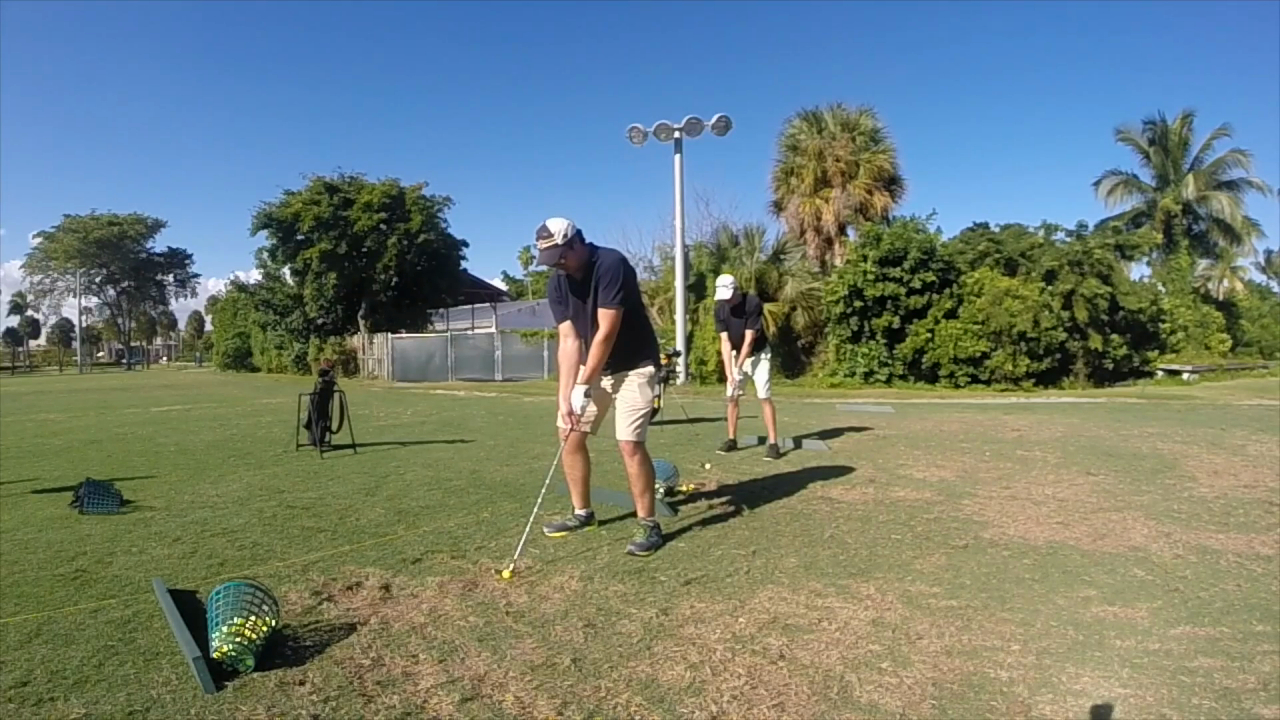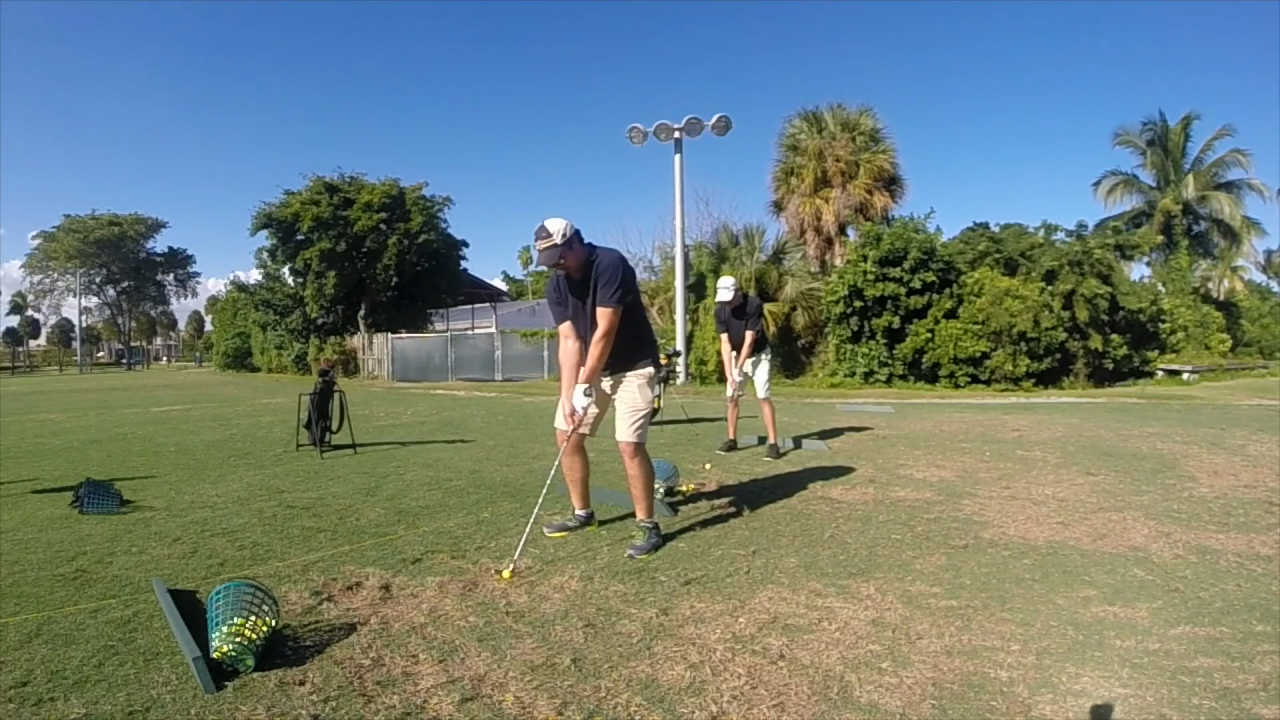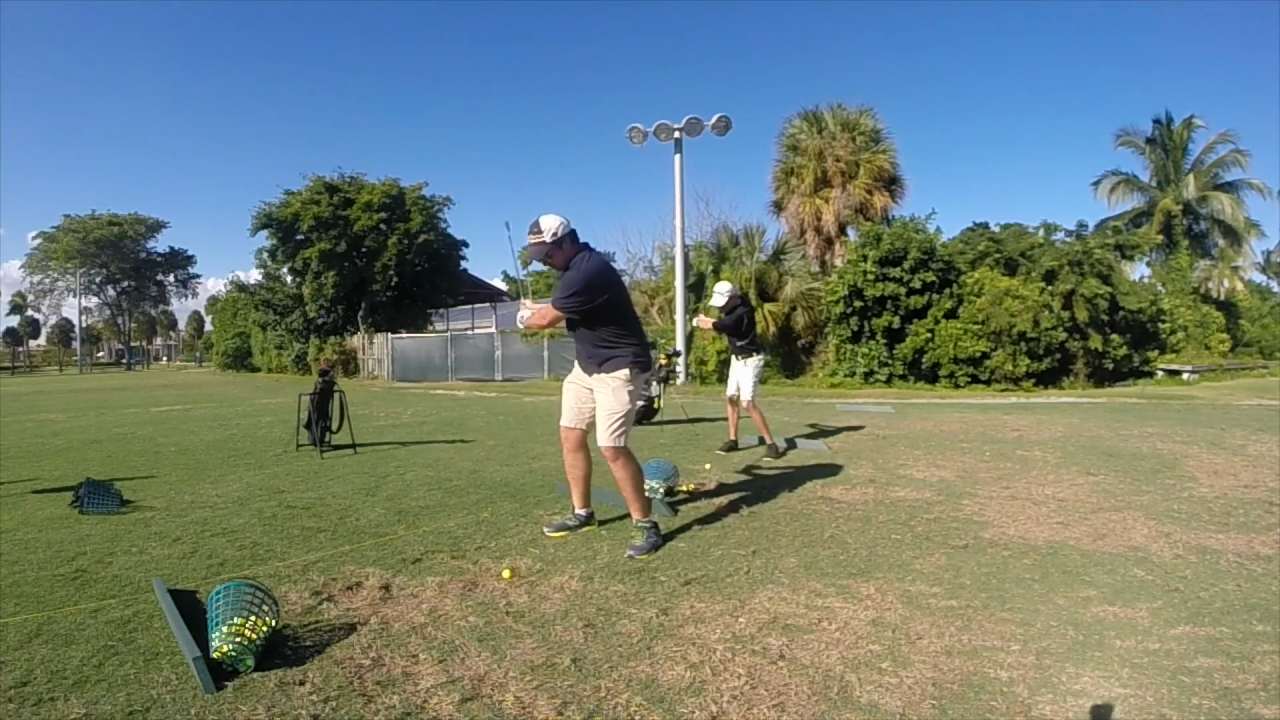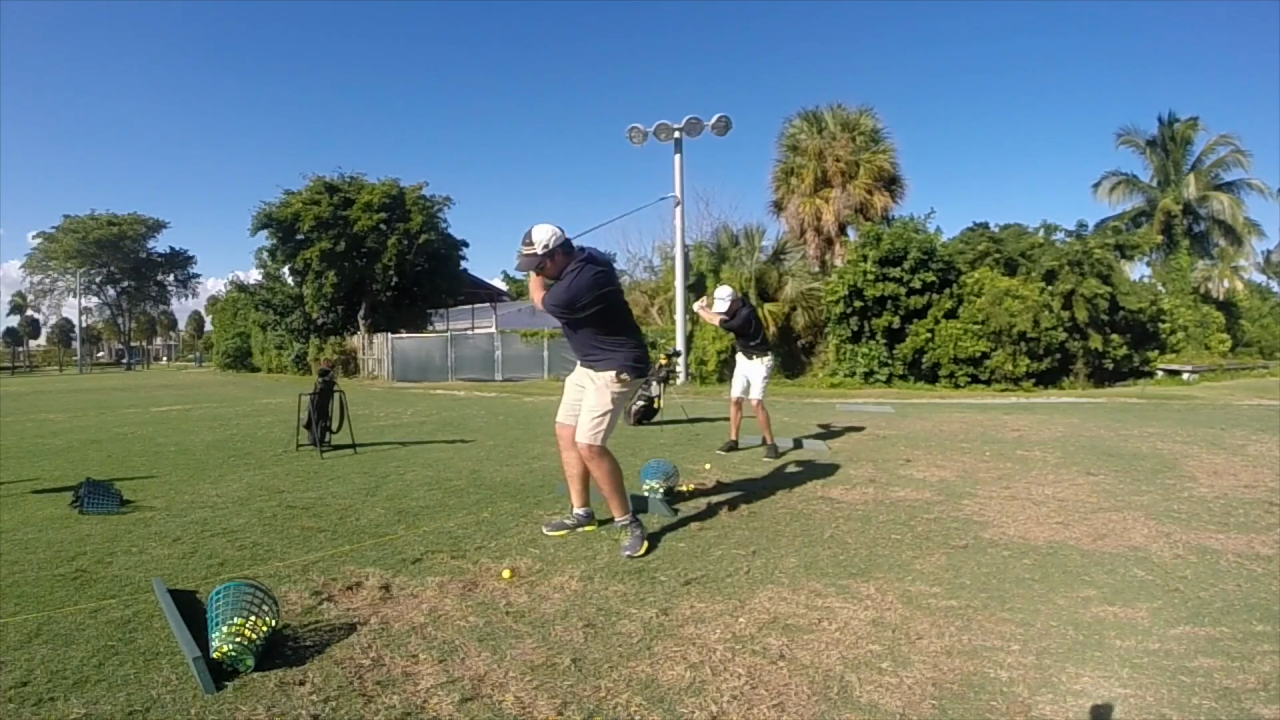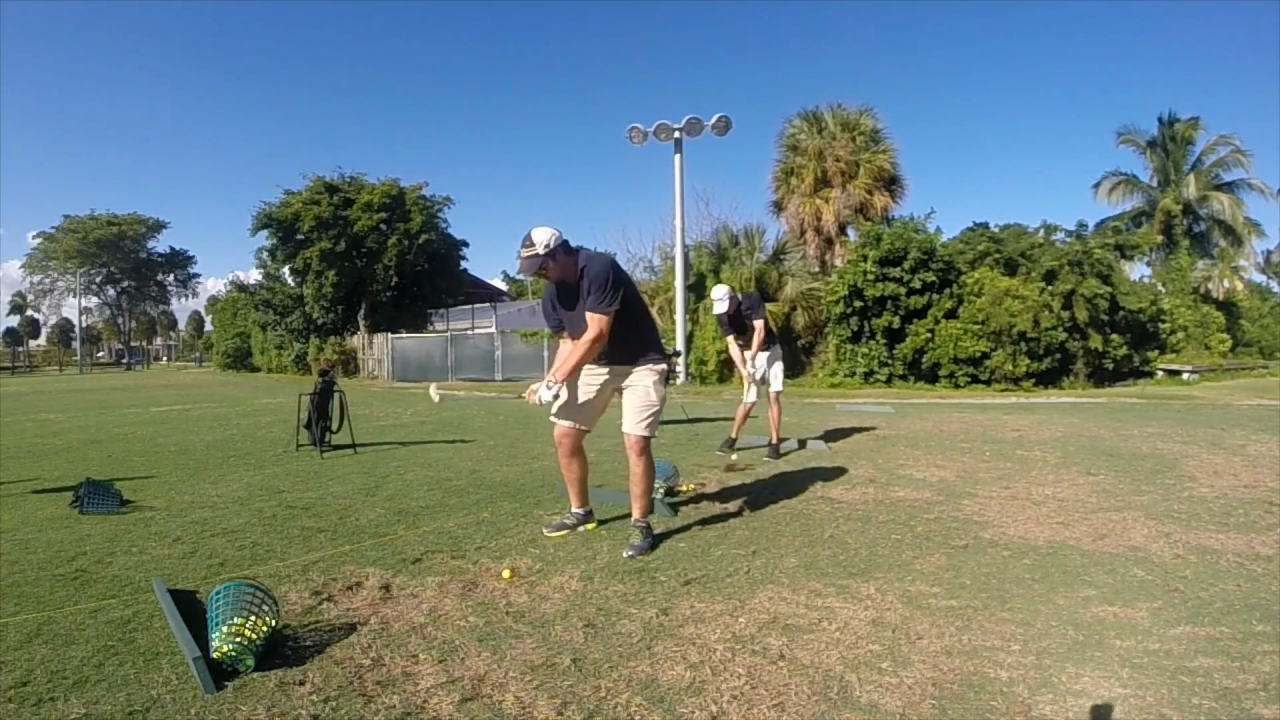
dt=0.7s
person 1, frame 1
left shoulder: (612, 265)
right shoulder: (558, 283)
left elbow: (606, 333)
right elbow: (569, 340)
left wrist: (583, 387)
right wrist: (564, 395)
left hip: (634, 366)
right hip: (592, 365)
left knee: (629, 443)
right knee: (570, 436)
left ankle: (649, 526)
right ankle: (582, 513)
person 1, frame 2
left shoulder: (611, 264)
right shoulder: (557, 284)
left elbow: (605, 332)
right elbow: (569, 340)
left wrist: (584, 388)
right wrist: (567, 396)
left hip: (633, 366)
right hip: (590, 366)
left knee: (629, 445)
right knee: (566, 435)
left ankle: (648, 526)
right ankle: (582, 513)
person 1, frame 3
left shoulder: (587, 271)
right shoulder: (572, 268)
left elbow: (548, 318)
left wrist: (526, 317)
right wrist: (535, 309)
left hip: (619, 366)
right hip: (586, 365)
left knee: (612, 447)
right knee: (571, 436)
left ankle: (646, 526)
right ankle: (582, 513)
person 1, frame 4
left shoulder: (573, 287)
right shoulder: (590, 258)
left elbow: (541, 300)
left wrist: (536, 275)
right wrist: (541, 271)
left hip: (615, 368)
right hip: (591, 363)
left knee: (588, 445)
right knee: (565, 433)
left ankle: (629, 524)
right ankle: (581, 513)
person 1, frame 5
left shoulder: (600, 269)
right shoulder: (553, 291)
left elbow: (596, 335)
right elbow: (568, 341)
left wrist: (556, 379)
right wrist: (551, 381)
left hip: (641, 363)
right hip: (594, 365)
left knee: (636, 443)
right knee: (564, 436)
left ankle: (641, 525)
right ankle: (580, 512)
person 2, frame 1
left shoulder: (753, 304)
right shoulder: (720, 309)
left elbow: (749, 339)
right elbow: (725, 342)
left wrist: (739, 367)
right wrist: (729, 372)
left hip: (758, 355)
right hip: (736, 354)
left knee: (764, 397)
right knee: (732, 397)
left ankle: (773, 443)
right ankle: (732, 439)
person 2, frame 2
left shoulder: (754, 305)
right shoulder: (720, 311)
left elbow: (749, 340)
right elbow: (725, 343)
left wrist: (739, 369)
right wrist: (729, 374)
left hip: (759, 355)
right hip: (736, 355)
left knee: (763, 397)
right knee: (732, 397)
left ankle: (772, 443)
right ankle: (732, 439)
person 2, frame 3
left shoulder: (737, 317)
right shoulder: (741, 302)
left elbow: (712, 325)
left wrist: (699, 321)
right wrist: (704, 319)
left hip: (750, 360)
right hip: (737, 359)
left knee: (747, 403)
right knee: (731, 398)
left ankle: (771, 443)
right ankle: (733, 440)
person 2, frame 4
left shoulder: (744, 317)
right shoulder: (738, 305)
left elbow: (717, 321)
right elbow: (722, 318)
left wrist: (699, 309)
right wrist: (704, 307)
left hip: (760, 361)
right hip: (743, 358)
left knee: (756, 402)
right knee: (735, 400)
left ankle: (770, 443)
right ankle: (733, 440)
person 2, frame 5
left shoulder: (752, 299)
right shoulder: (722, 316)
left elbow: (760, 331)
right elbow: (732, 344)
left wrist: (753, 355)
right wrist: (742, 369)
left hip: (772, 352)
right hip: (750, 357)
left knee: (773, 397)
right knee: (748, 402)
left ankle: (774, 443)
right ankle: (732, 438)
